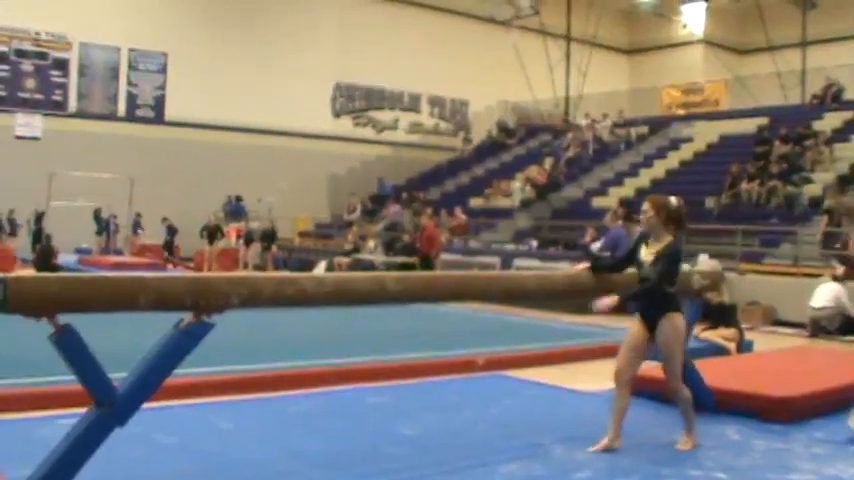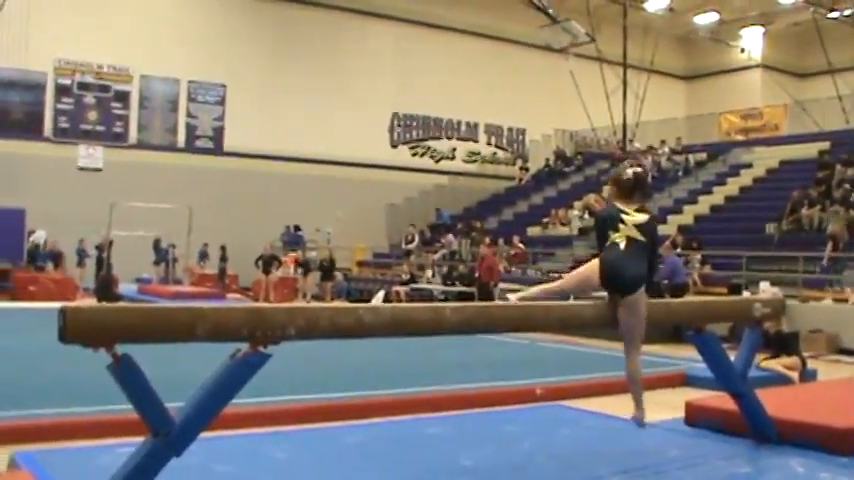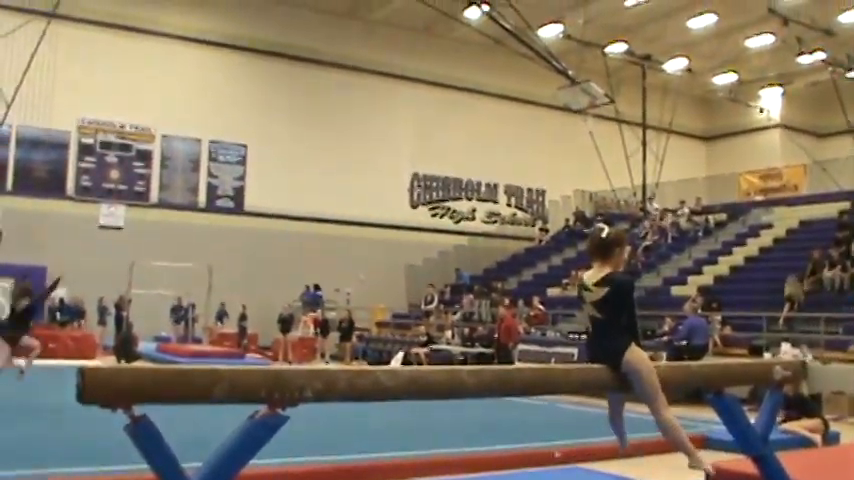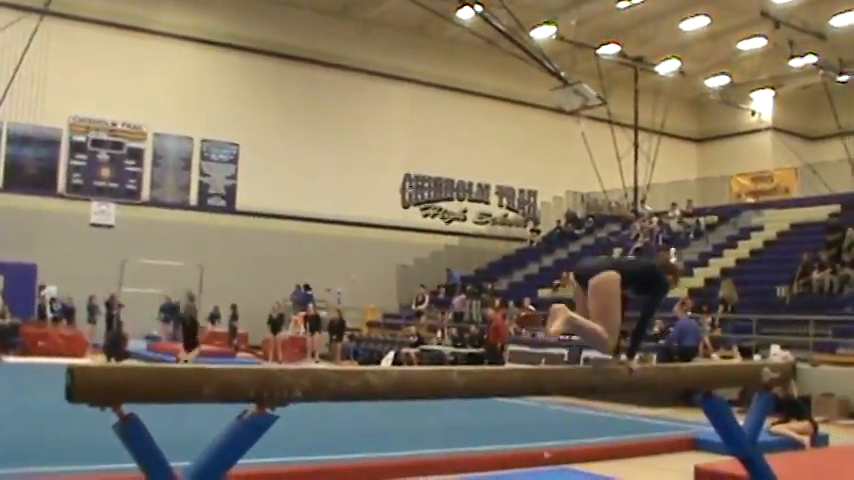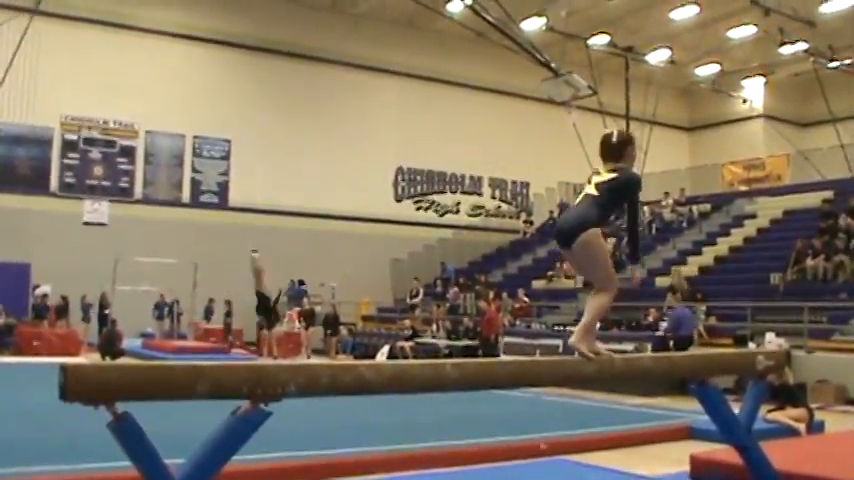
dt=1s
person 1, frame 1
left shoulder: (672, 249)
right shoulder: (643, 242)
left elbow: (652, 284)
right elbow: (619, 264)
left wrist: (618, 299)
right wrist: (592, 263)
left hip: (668, 316)
right hip: (644, 316)
left knee: (673, 381)
right knee: (621, 374)
left ankle: (690, 433)
right ankle: (613, 437)
person 1, frame 2
left shoulder: (601, 215)
right shoulder: (649, 221)
right elbow: (652, 262)
right wrist: (641, 286)
left hip: (607, 268)
right hip: (632, 283)
left knee: (555, 287)
right knee: (633, 350)
left ankle: (519, 298)
right ankle: (638, 409)
person 1, frame 3
left shoulder: (583, 280)
right shoulder: (621, 282)
right elbow: (630, 321)
right wrist: (637, 349)
left hip: (594, 350)
right hip: (618, 349)
left knee: (615, 398)
right knee: (660, 406)
left ankle: (622, 441)
right ankle: (694, 456)
person 1, frame 4
right shoulder: (661, 281)
left elbow: (620, 312)
right elbow: (645, 319)
left wrist: (616, 353)
right wrist: (630, 356)
left hip: (584, 271)
right hip: (604, 273)
right knee: (604, 344)
right ankle: (568, 316)
person 1, frame 5
left shoulder: (598, 176)
right shoulder: (630, 178)
right elbow: (632, 221)
left wrist: (572, 252)
right wrist: (635, 263)
left hip: (563, 227)
right hip: (584, 229)
left knee: (601, 286)
right knee: (608, 289)
left ankle: (588, 338)
right ankle: (581, 336)
